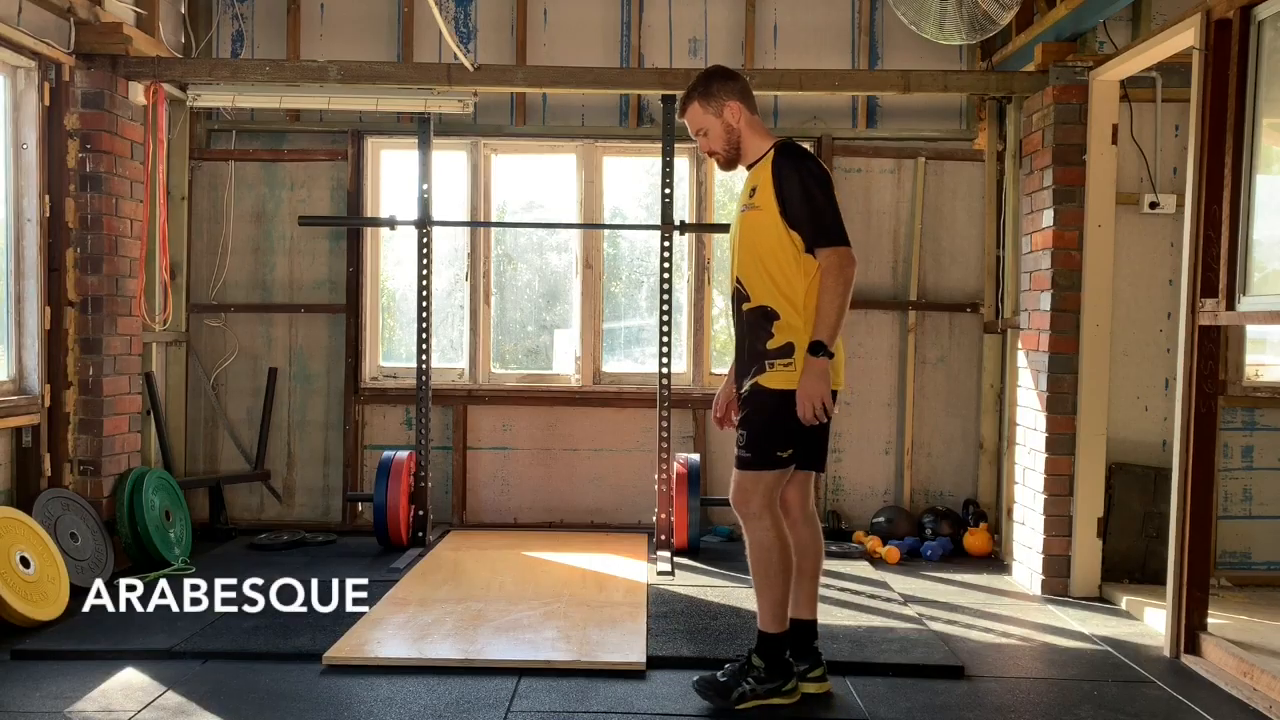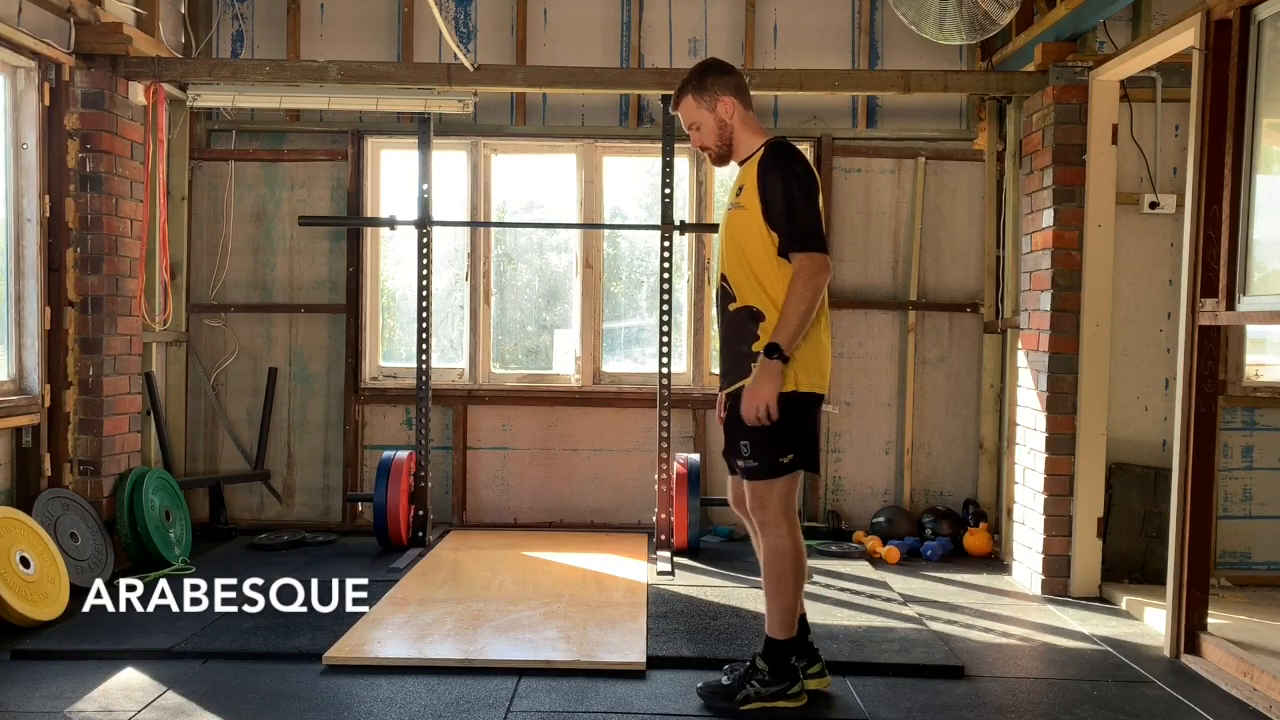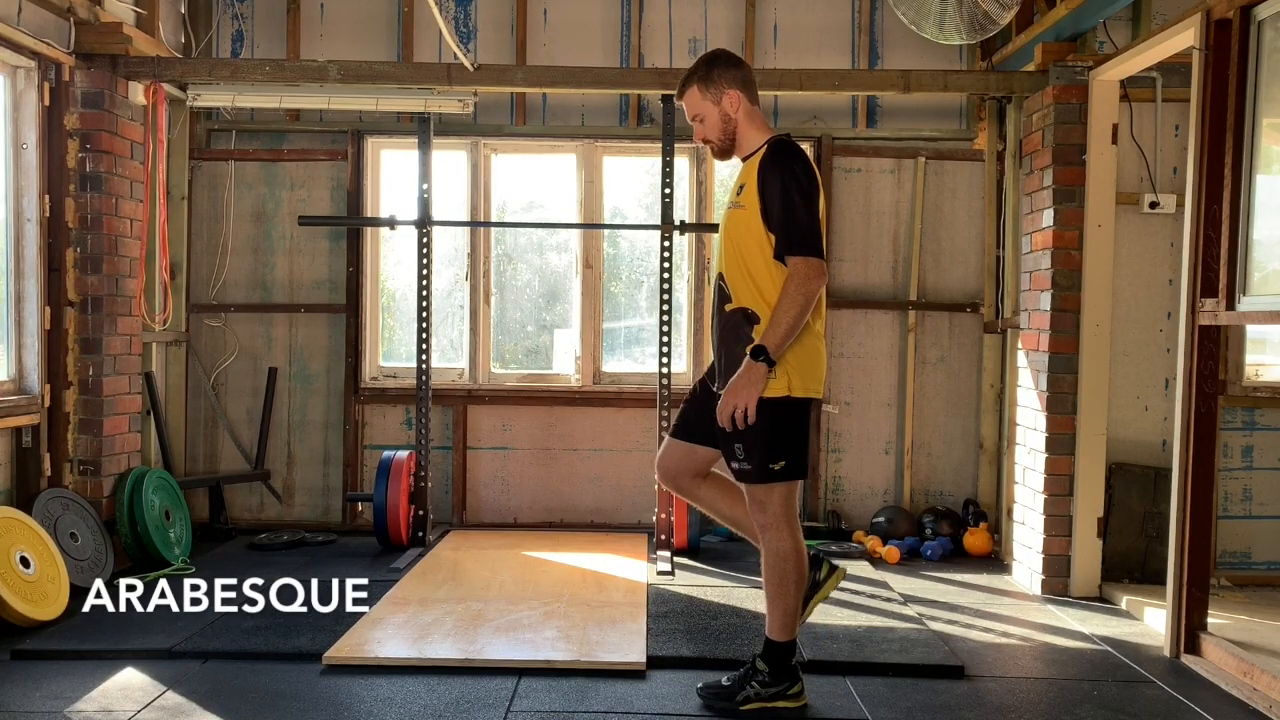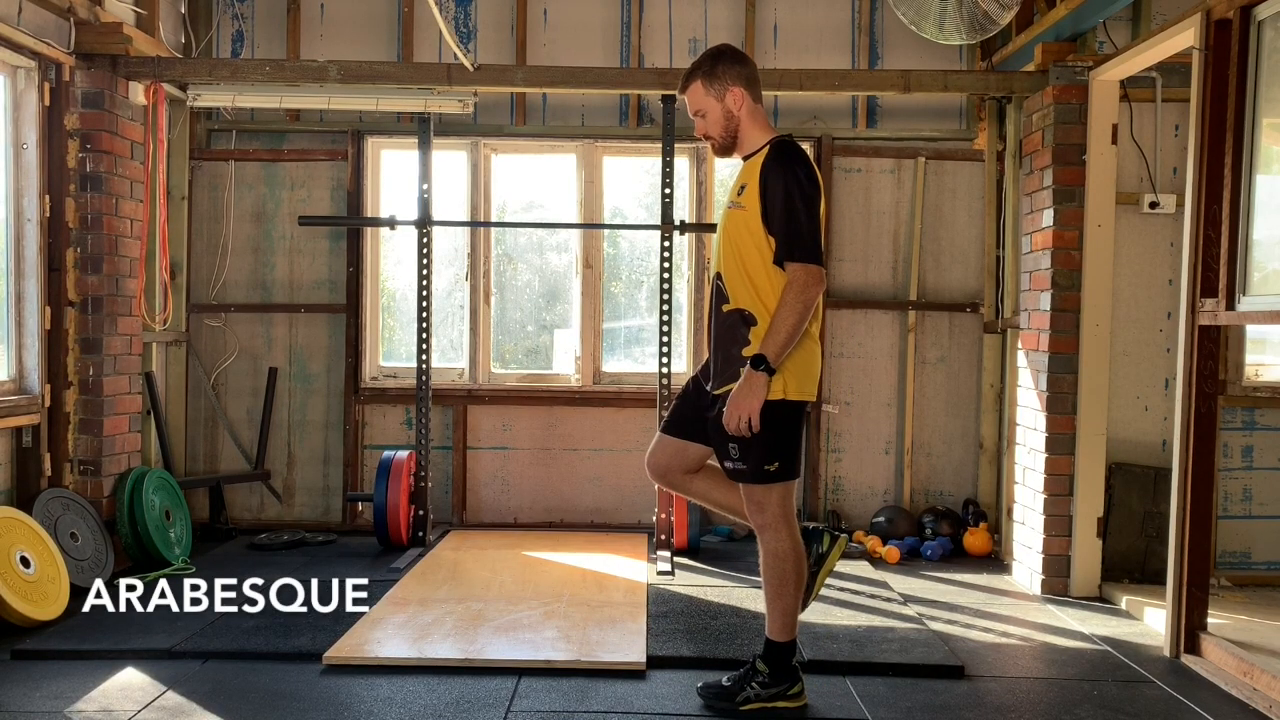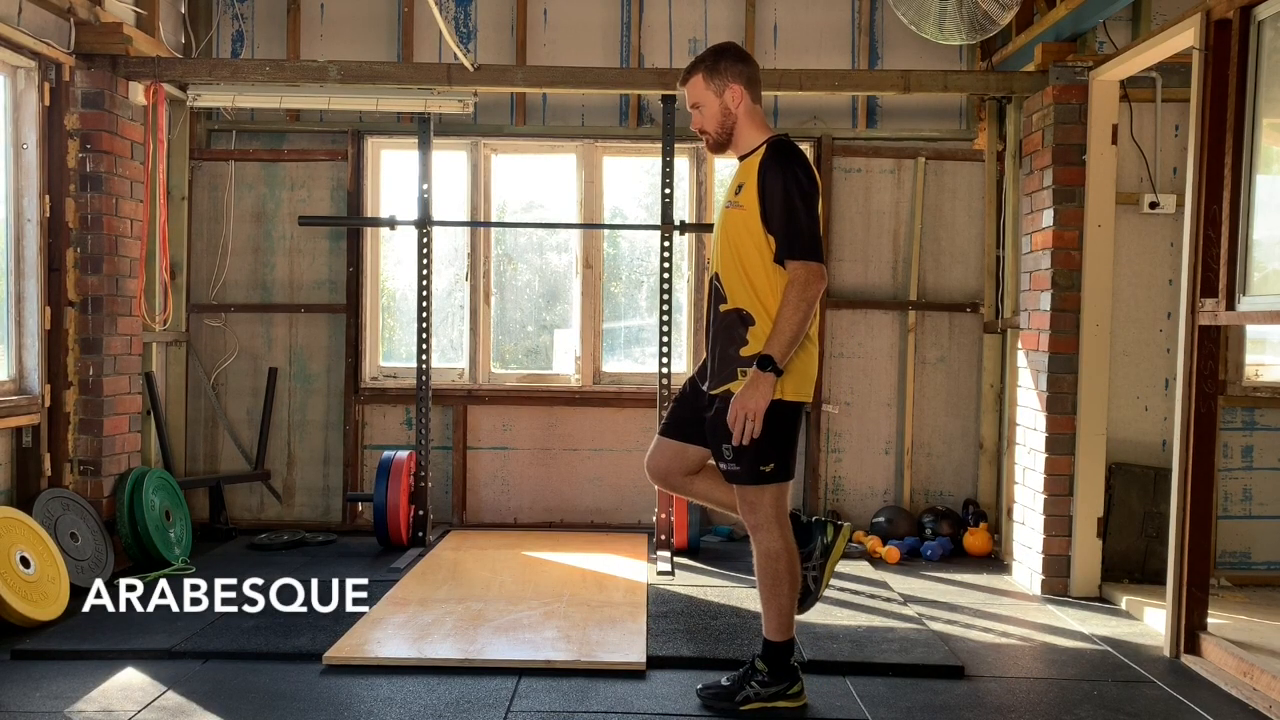
dt=0.4s
person 1, frame 1
left shoulder: (791, 166)
right shoulder: (757, 181)
left elbow: (838, 262)
left wrist: (817, 357)
right wrist: (734, 378)
left hip: (794, 374)
right hip: (769, 372)
left knee: (751, 501)
right knee: (790, 504)
left ankle: (772, 663)
right ankle: (801, 655)
person 1, frame 2
left shoulder: (780, 165)
right shoulder: (749, 176)
left elbow: (812, 269)
left wrist: (774, 362)
left hip: (778, 375)
right hip: (753, 373)
left knee: (769, 511)
right knee: (754, 506)
left ankle: (778, 670)
right ankle: (798, 651)
person 1, frame 3
left shoulder: (781, 163)
right shoulder: (752, 170)
left elbow: (808, 273)
left wrist: (758, 363)
left hip: (771, 376)
right hip: (739, 369)
left knee: (770, 511)
right knee: (675, 467)
left ankle: (778, 671)
right ankle: (800, 574)
person 1, frame 4
left shoulder: (783, 165)
right shoulder: (752, 169)
left elbow: (807, 279)
left wrist: (760, 371)
left hip: (766, 377)
right hip: (729, 368)
left knee: (767, 514)
right knee: (667, 463)
left ankle: (778, 674)
right ankle: (803, 544)
person 1, frame 5
left shoulder: (780, 164)
right shoulder: (748, 169)
left elbow: (808, 276)
left wrist: (766, 372)
left hip: (762, 376)
right hip: (724, 368)
left knee: (760, 514)
right knee: (666, 467)
left ankle: (777, 673)
right ankle: (804, 537)
